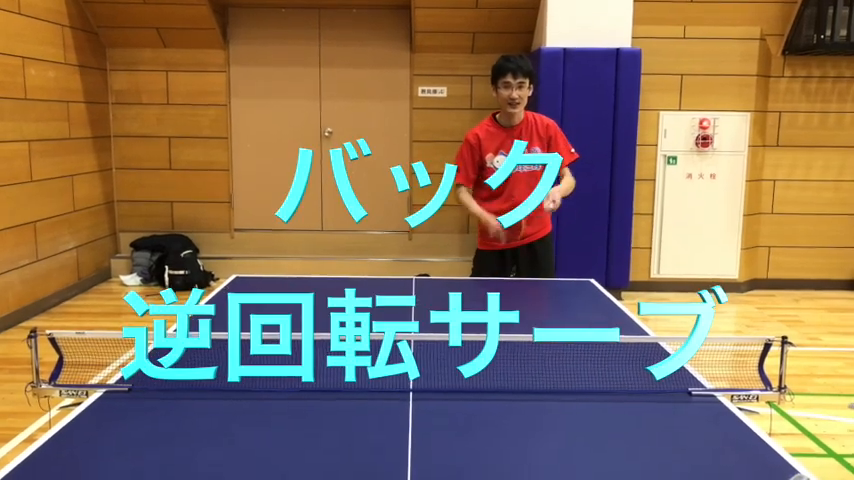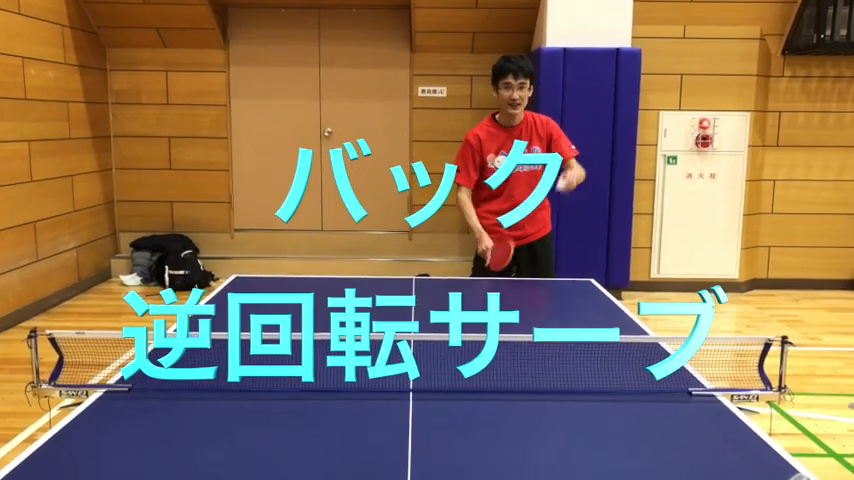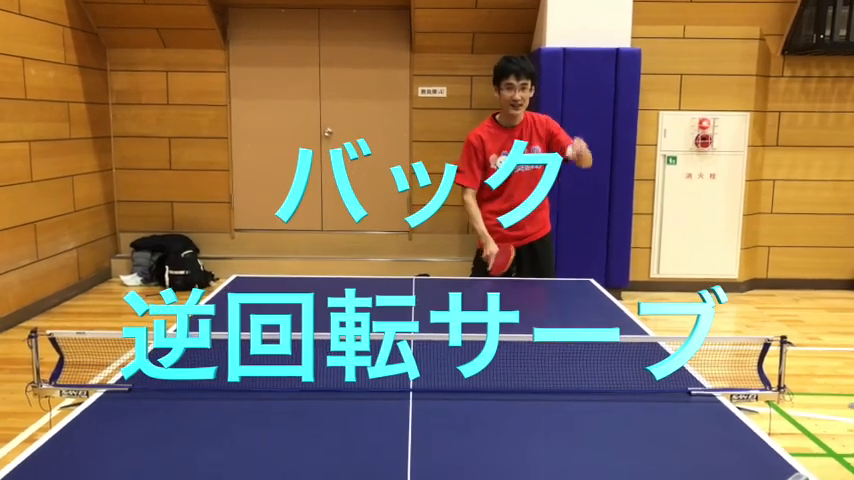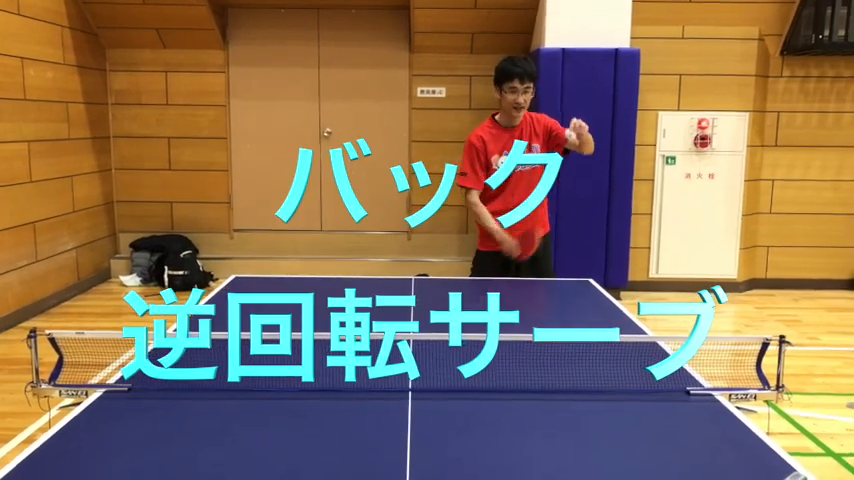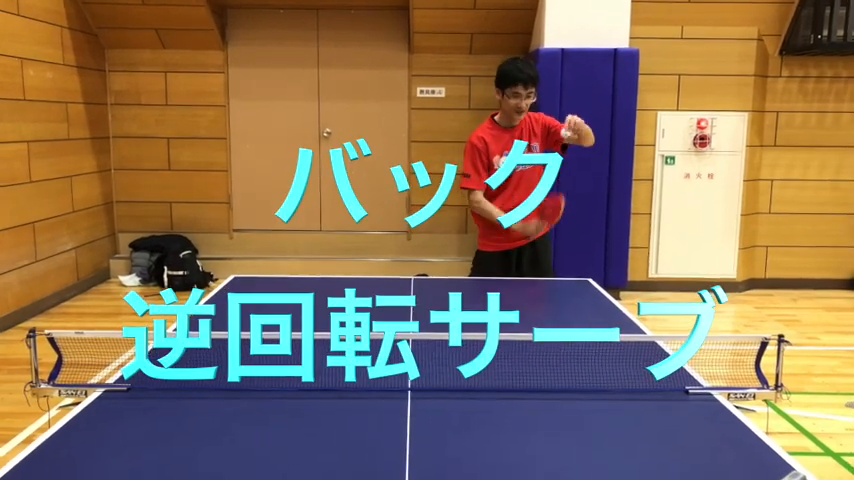
dt=0.1s
person 1, frame 1
left shoulder: (546, 128)
right shoulder: (477, 137)
left elbow: (567, 177)
right elbow: (462, 191)
left wrist: (557, 192)
right wrist: (487, 219)
left hip: (537, 236)
right hip: (494, 241)
person 1, frame 2
left shoulder: (545, 127)
right shoulder: (477, 138)
left elbow: (576, 169)
right elbow: (463, 193)
left wrist: (574, 175)
right wrist: (481, 234)
left hip: (537, 236)
right hip: (494, 240)
person 1, frame 3
left shoulder: (543, 126)
right shoulder: (479, 138)
left elbow: (586, 162)
right elbow: (468, 197)
left wrist: (580, 152)
right wrist: (487, 240)
left hip: (538, 236)
right hip: (495, 241)
person 1, frame 4
left shoulder: (542, 125)
right shoulder: (480, 139)
left elbow: (586, 149)
right elbow: (472, 198)
left wrist: (582, 134)
right wrist: (501, 236)
left hip: (536, 236)
right hip: (495, 241)
person 1, frame 5
left shoulder: (539, 124)
right shoulder: (480, 140)
left elbow: (588, 140)
right elbow: (476, 201)
left wrist: (578, 126)
right wrist: (518, 225)
left hip: (537, 236)
right hip: (495, 242)
